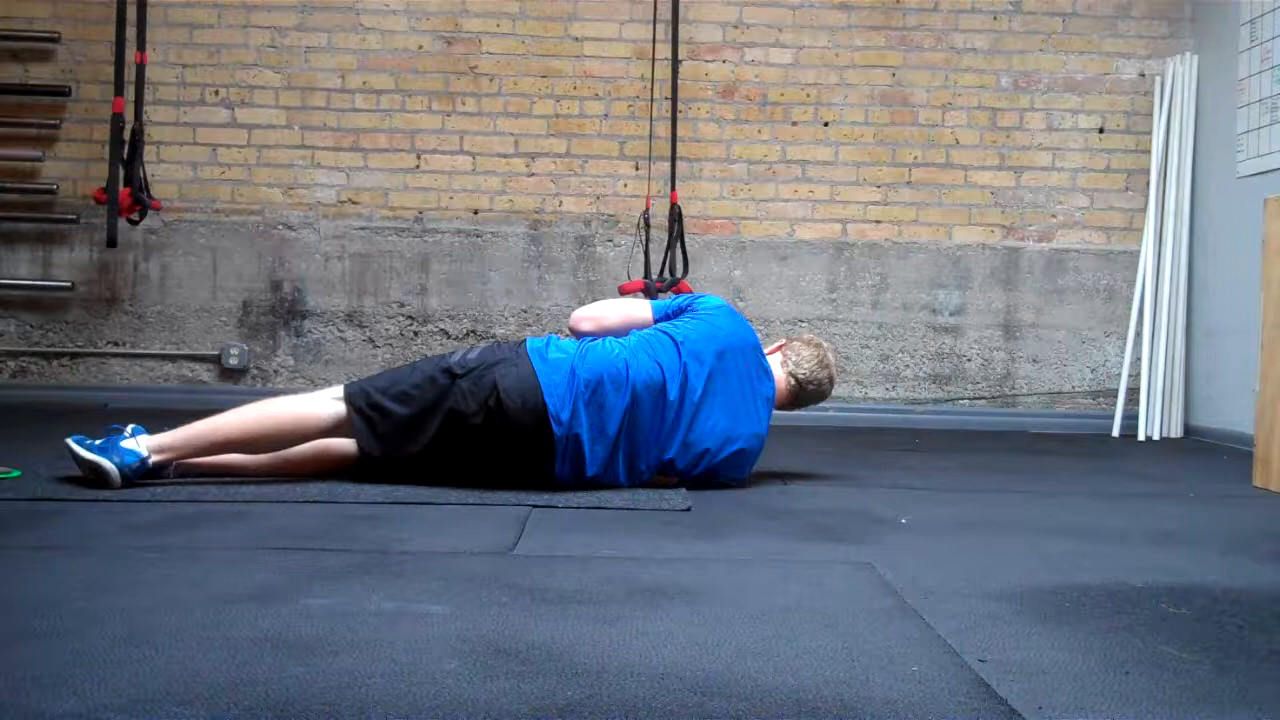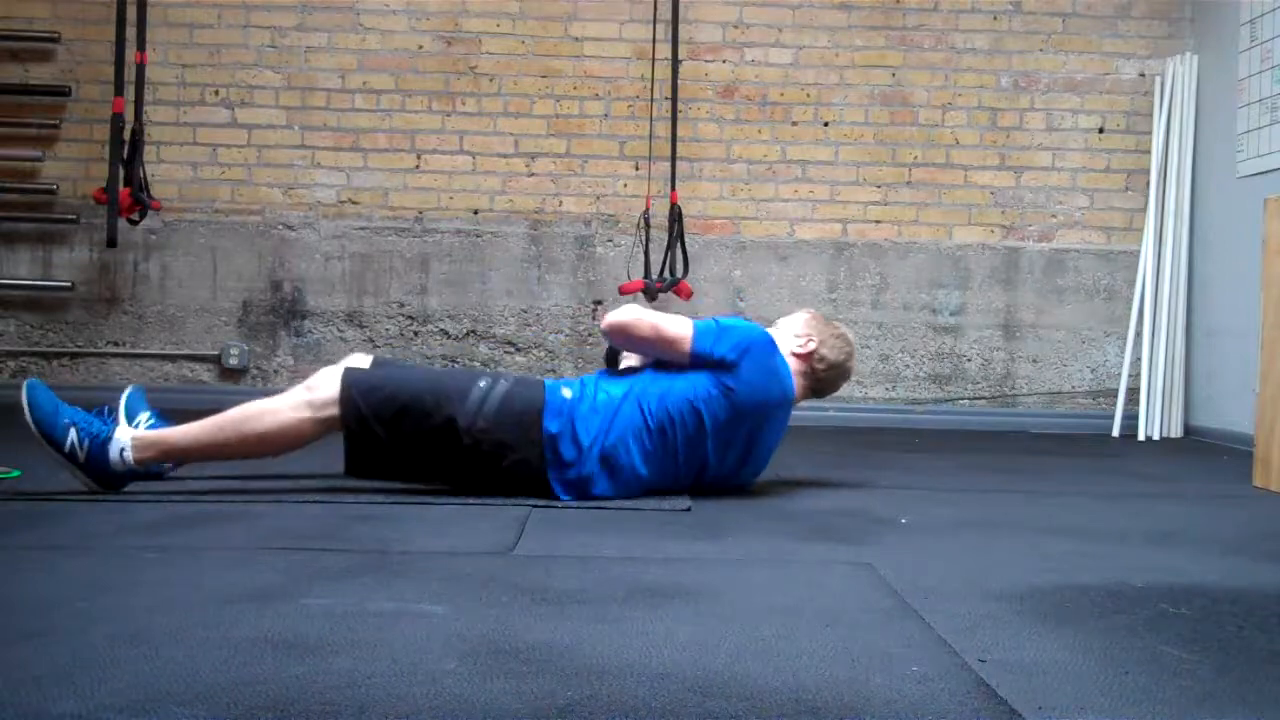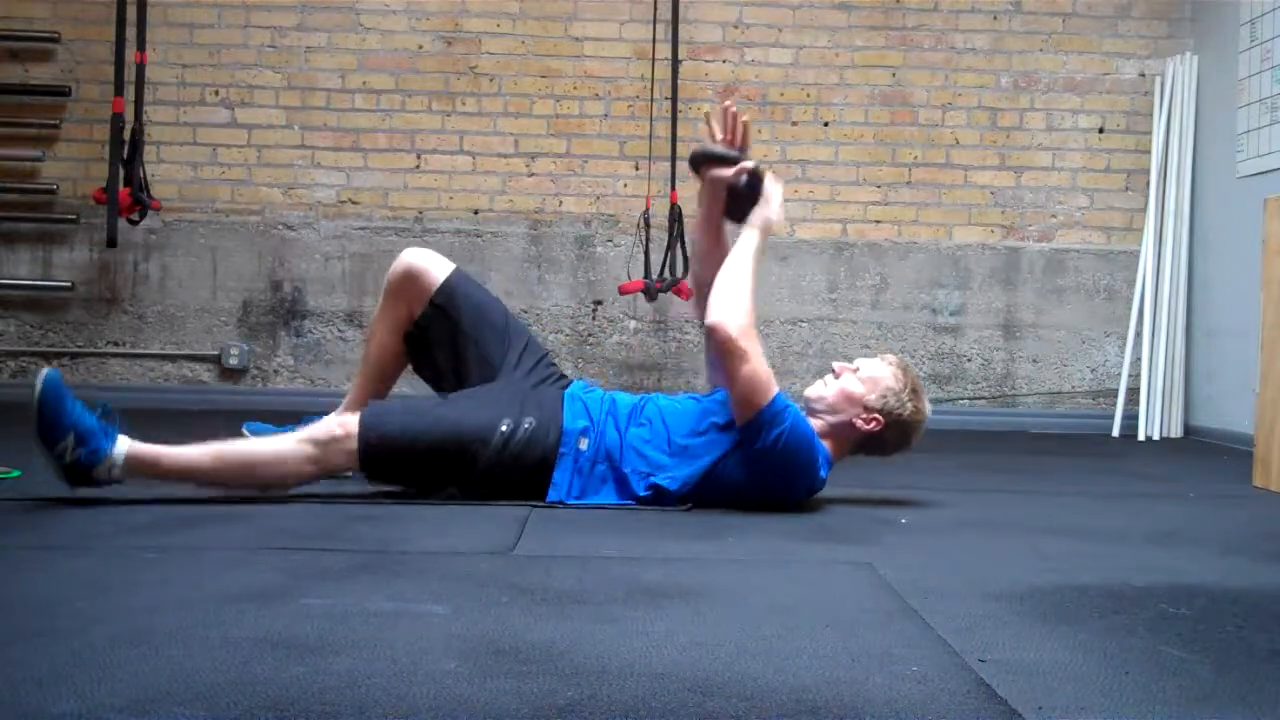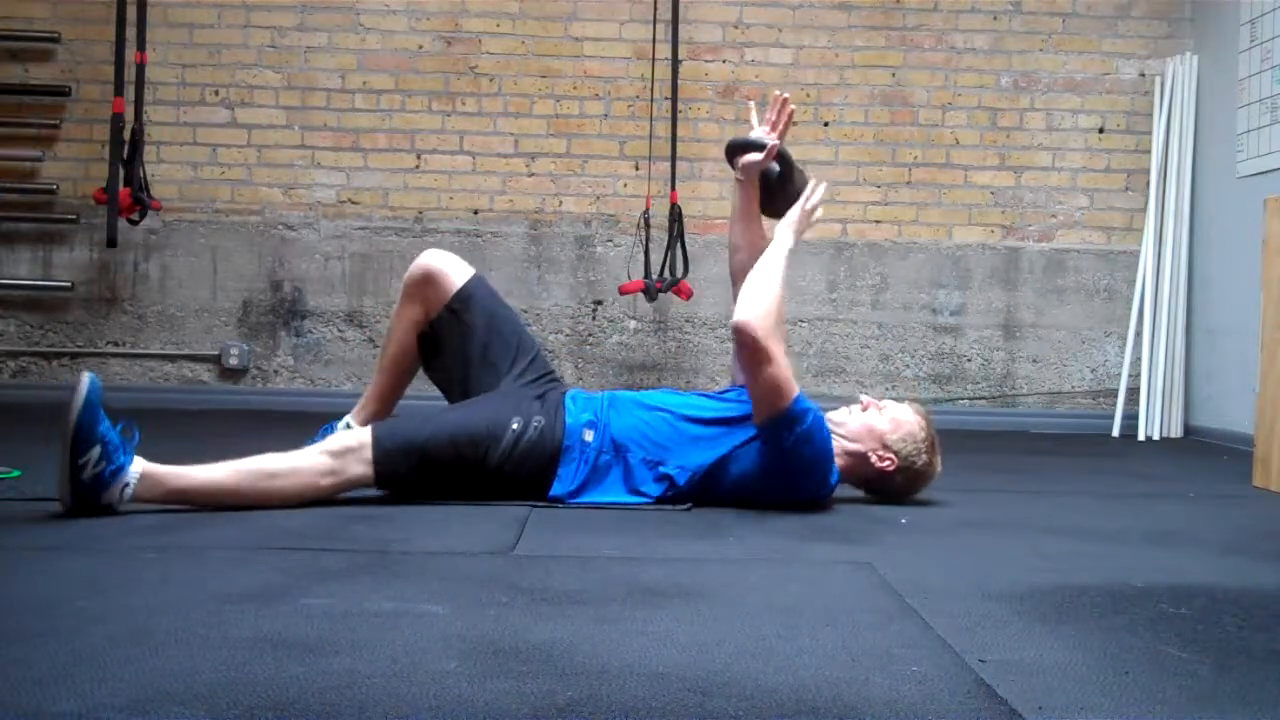
dt=1s
person 1, frame 1
left shoulder: (722, 319)
right shoulder: (742, 450)
left elbow: (585, 319)
right elbow: (654, 464)
left hip: (528, 380)
right hip: (547, 460)
left knee: (335, 411)
right knee: (349, 447)
left ankle: (145, 451)
right ankle: (167, 459)
person 1, frame 2
left shoulder: (755, 355)
right shoulder: (749, 444)
left elbow: (620, 322)
left wrist: (645, 335)
right wrist: (646, 357)
left hip: (544, 436)
right hip: (552, 464)
left knee: (330, 392)
right knee: (354, 374)
left ankle: (124, 448)
right ankle: (160, 441)
person 1, frame 3
left shoulder: (794, 461)
right shoulder: (776, 423)
left elbow: (724, 329)
right elbow: (706, 297)
left wrist: (759, 230)
right wrist: (712, 198)
left hip: (553, 451)
right hip: (559, 399)
left knee: (324, 445)
right knee: (413, 269)
left ankle: (116, 456)
right ankle: (353, 431)
person 1, frame 4
left shoulder: (804, 462)
right shoulder: (785, 425)
left elbow: (752, 332)
right elbow: (750, 308)
left wrist: (791, 233)
right wrist: (747, 186)
left hip: (555, 455)
right hip: (554, 405)
left knee: (340, 464)
right knee: (433, 271)
left ankle: (126, 479)
right ankle: (362, 425)
